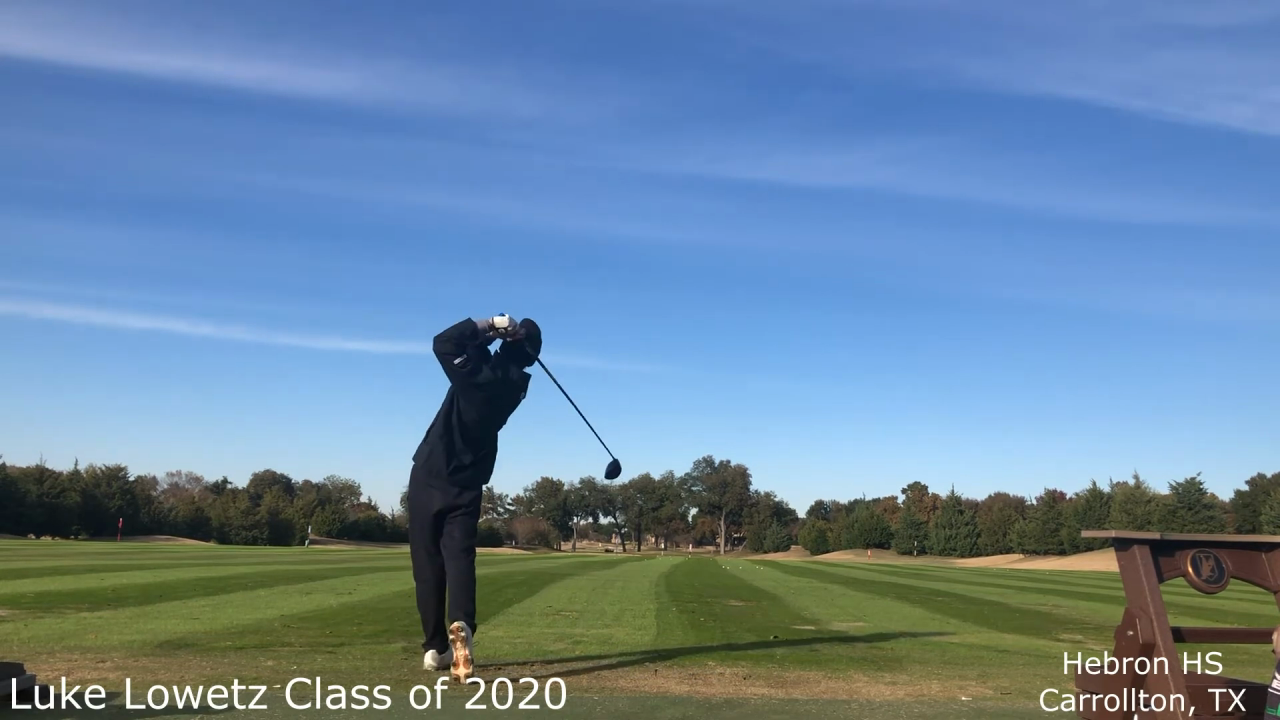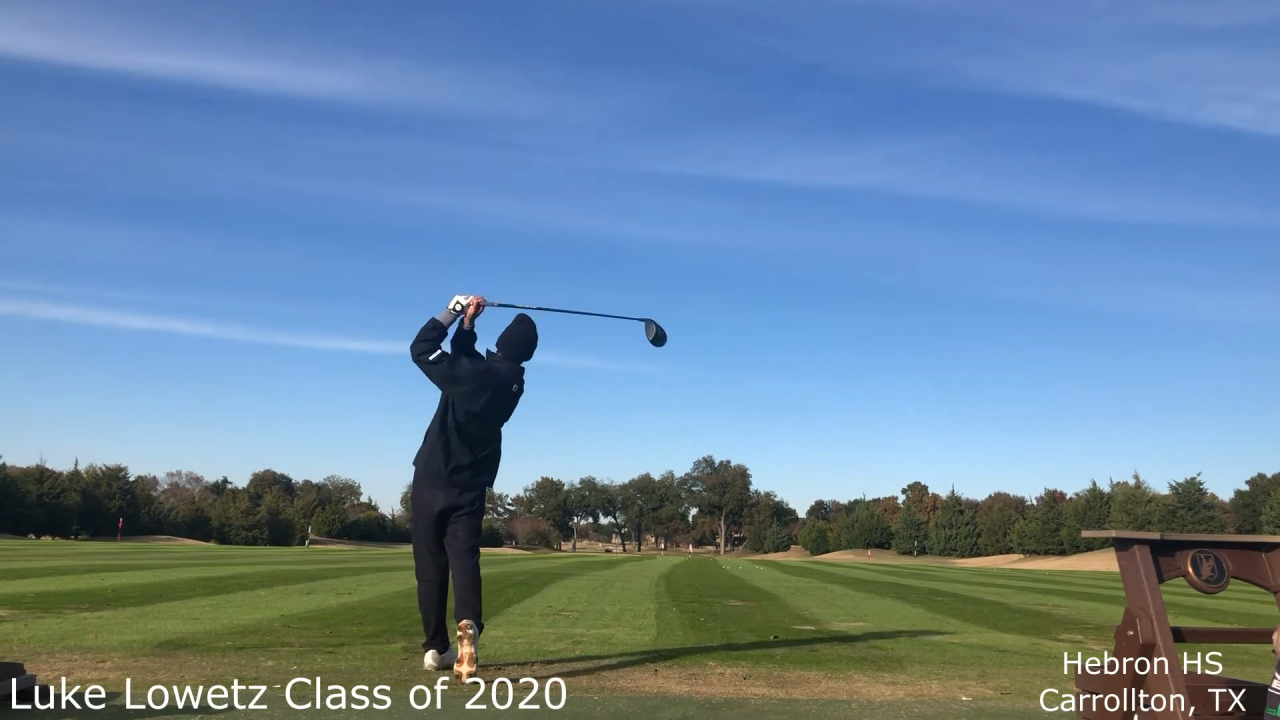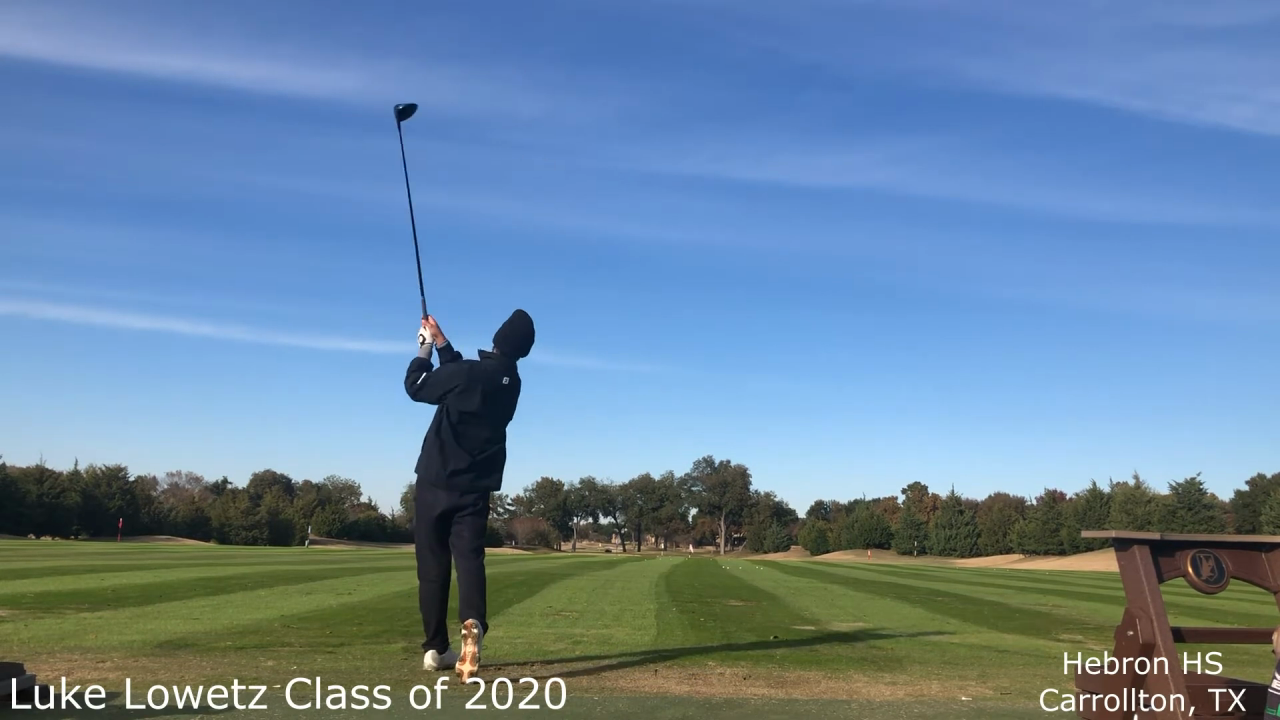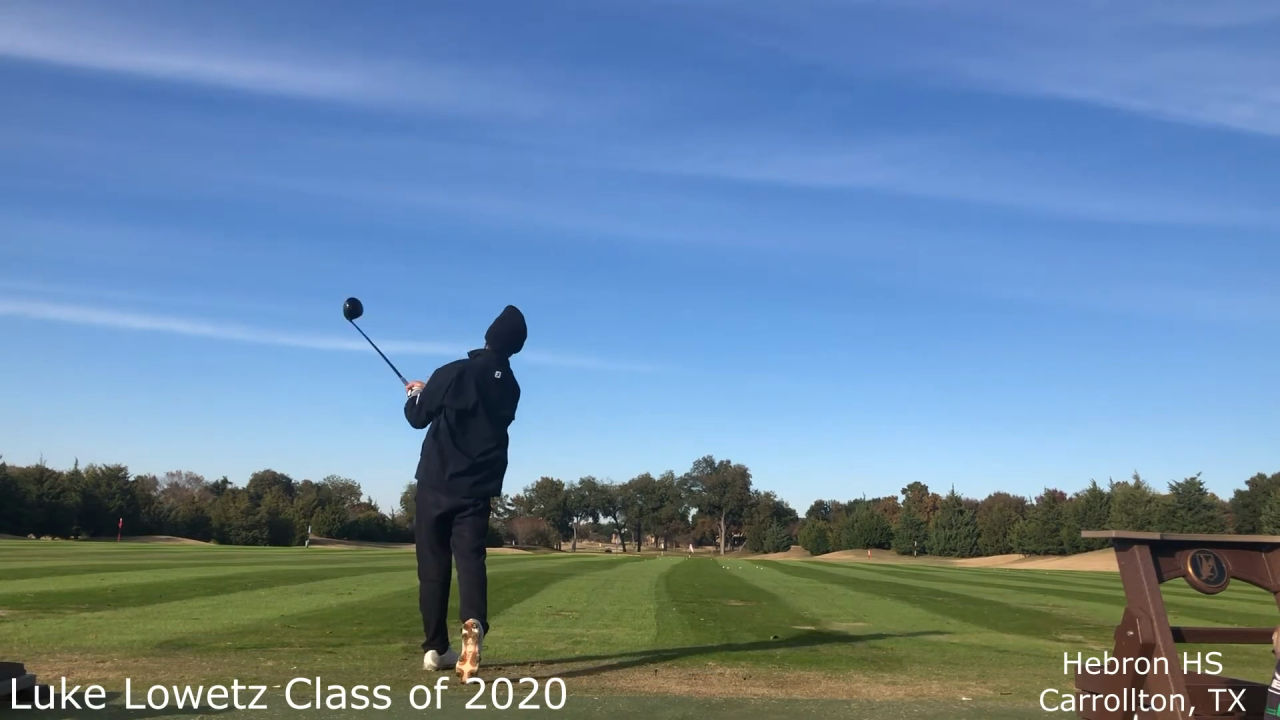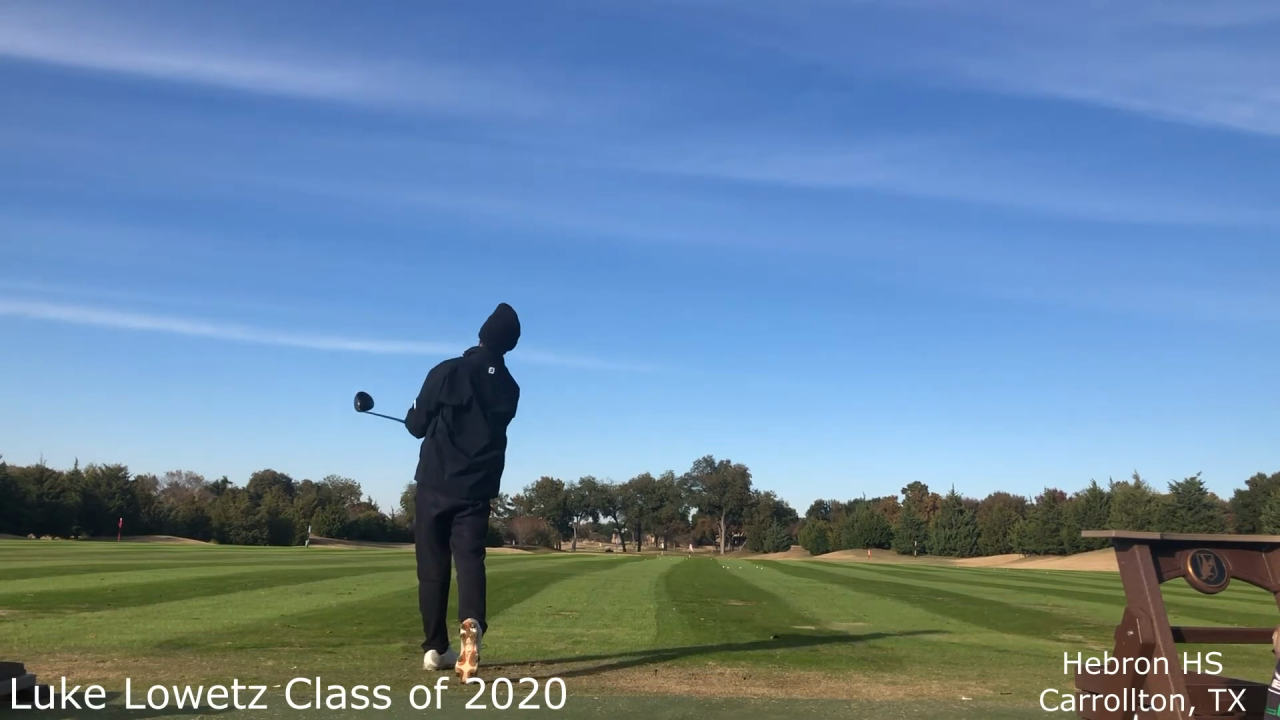
dt=0.2s
person 1, frame 1
left shoulder: (481, 379)
right shoulder: (513, 387)
left elbow: (445, 343)
right elbow: (476, 351)
left wrist: (490, 325)
right wrist: (493, 331)
left hip: (428, 482)
right hip: (466, 490)
left knee: (428, 567)
right knee: (460, 560)
left ankle: (435, 647)
right ankle: (461, 624)
person 1, frame 2
left shoulder: (470, 374)
right shoulder: (513, 386)
left elbow: (421, 348)
left wrist: (456, 309)
right wrist: (469, 323)
left hip: (431, 483)
right hip: (470, 490)
left knee: (430, 566)
right knee: (465, 558)
left ankle: (436, 647)
right ankle: (468, 623)
person 1, frame 3
left shoulder: (465, 375)
right shoulder: (511, 385)
left elbow: (416, 387)
left wrist: (426, 344)
right wrist: (442, 343)
left hip: (435, 485)
right hip: (474, 491)
left knee: (433, 568)
right knee: (469, 560)
left ankle: (436, 647)
right ankle: (473, 623)
person 1, frame 4
left shoulder: (454, 373)
right shoulder: (510, 387)
left elbow: (416, 417)
left wrist: (419, 391)
right wrist: (430, 389)
left hip: (435, 485)
right hip: (477, 491)
left knee: (433, 568)
right knee: (471, 560)
left ankle: (435, 648)
right ankle: (473, 624)
person 1, frame 5
left shoulder: (447, 372)
right shoulder: (510, 388)
left elbow: (416, 426)
left wrist: (419, 412)
left hip: (434, 485)
right hip: (477, 489)
left knee: (433, 567)
right knee: (470, 560)
left ankle: (436, 648)
right ankle: (472, 623)
